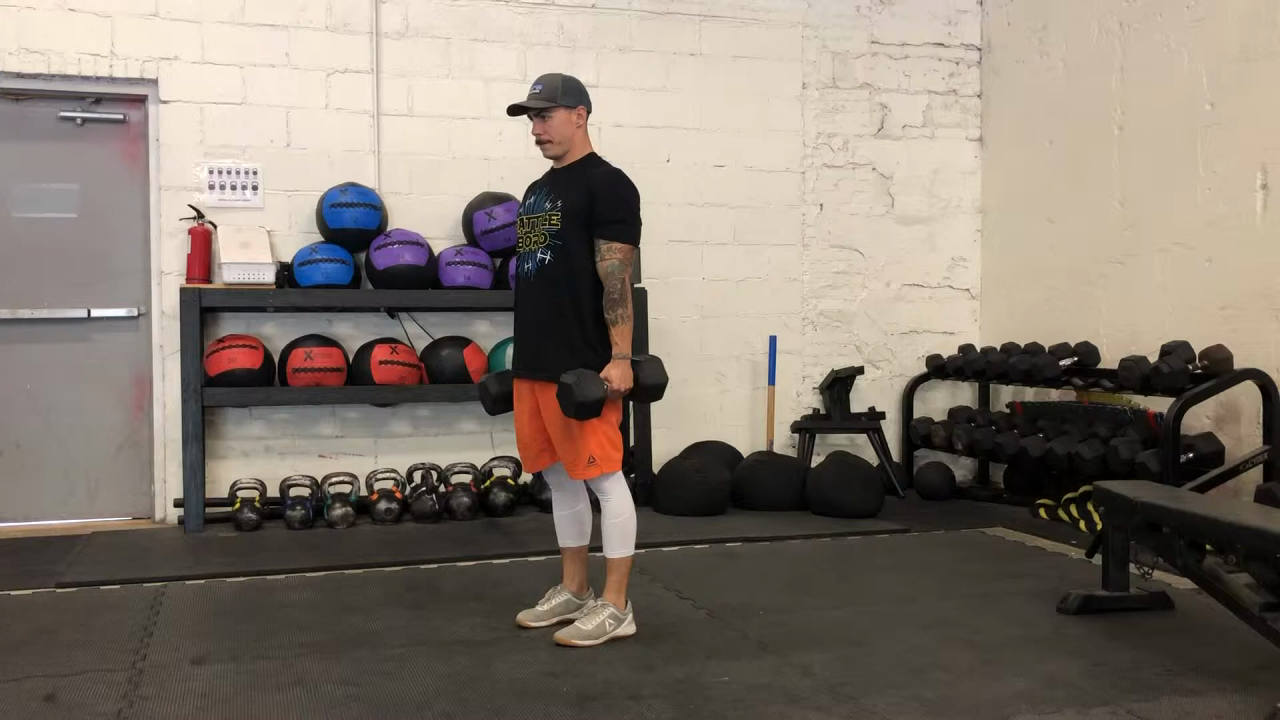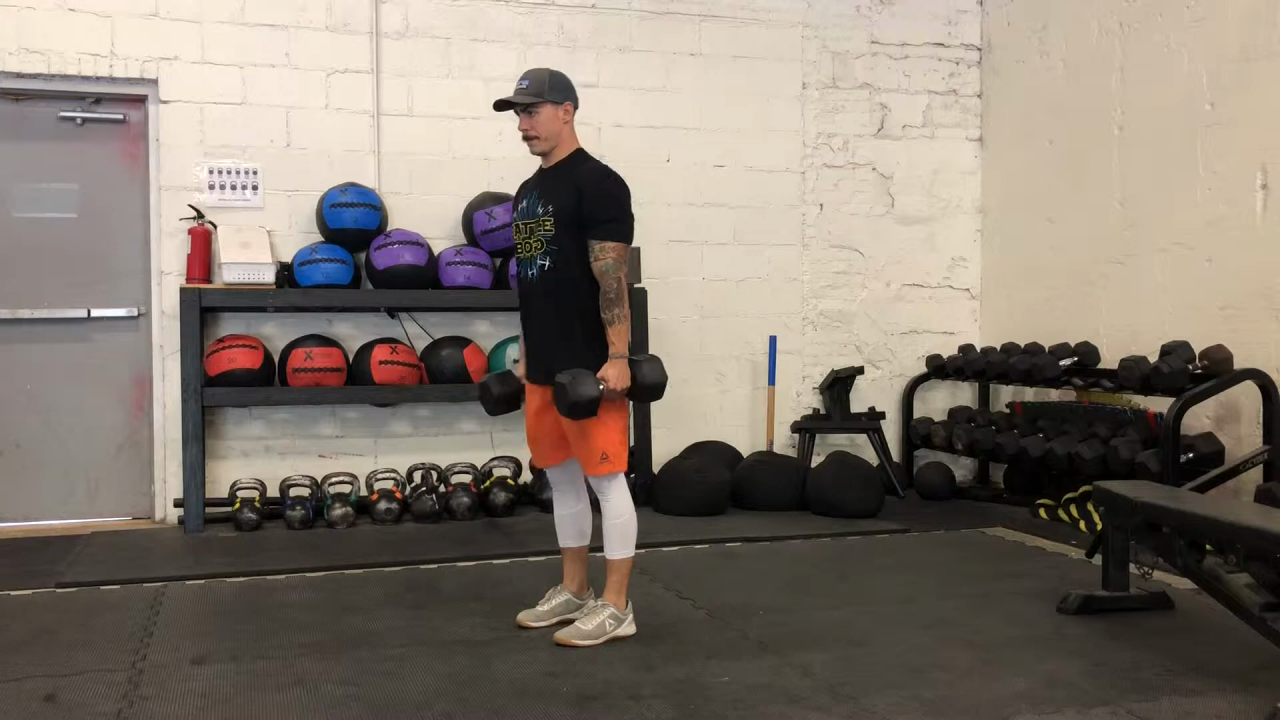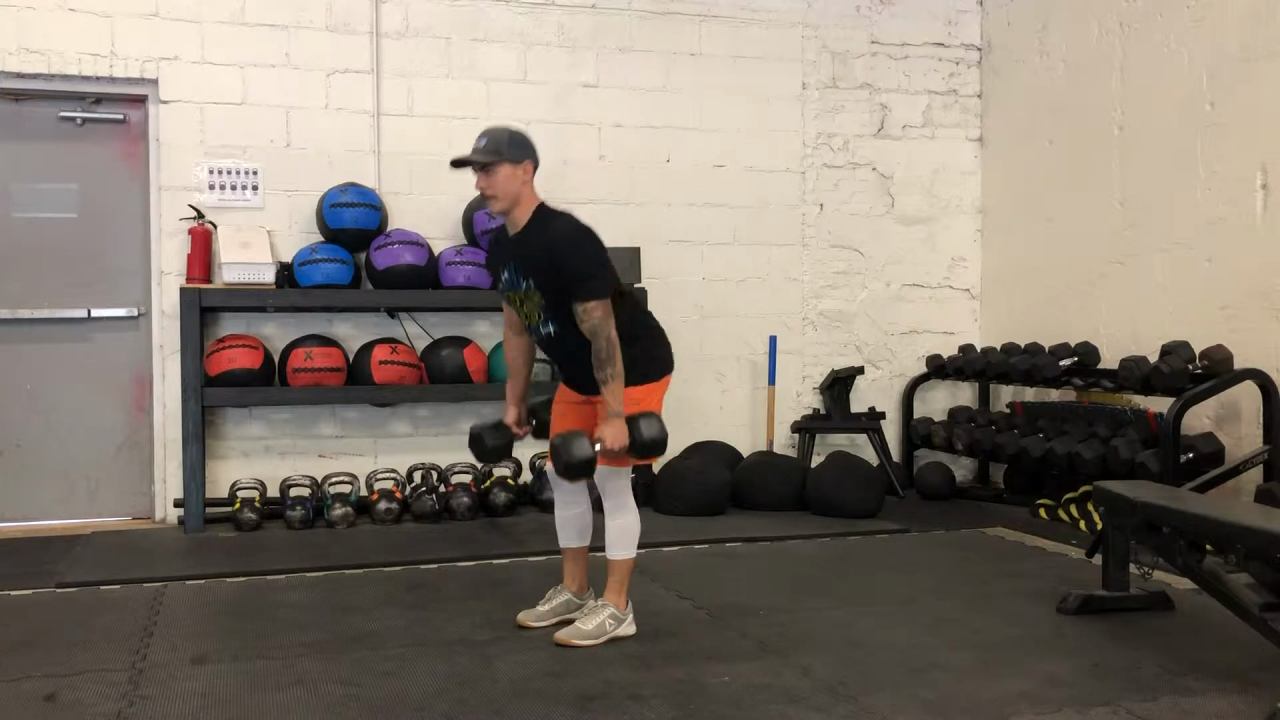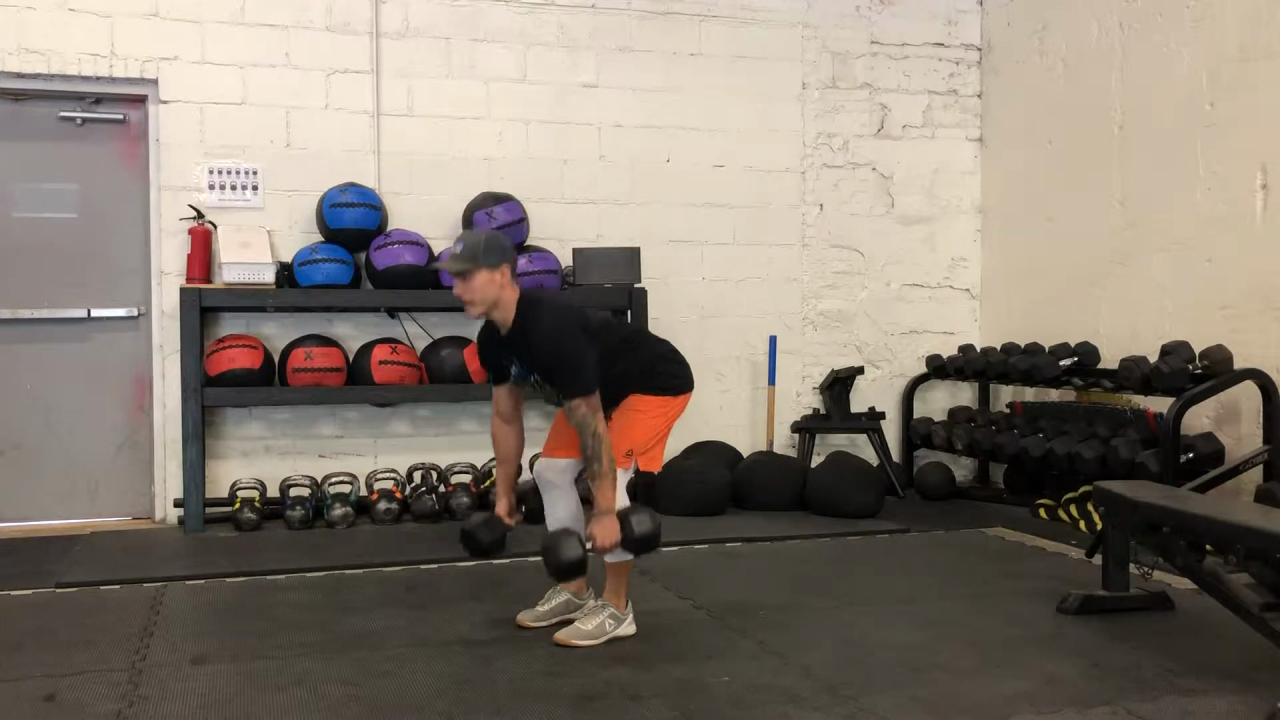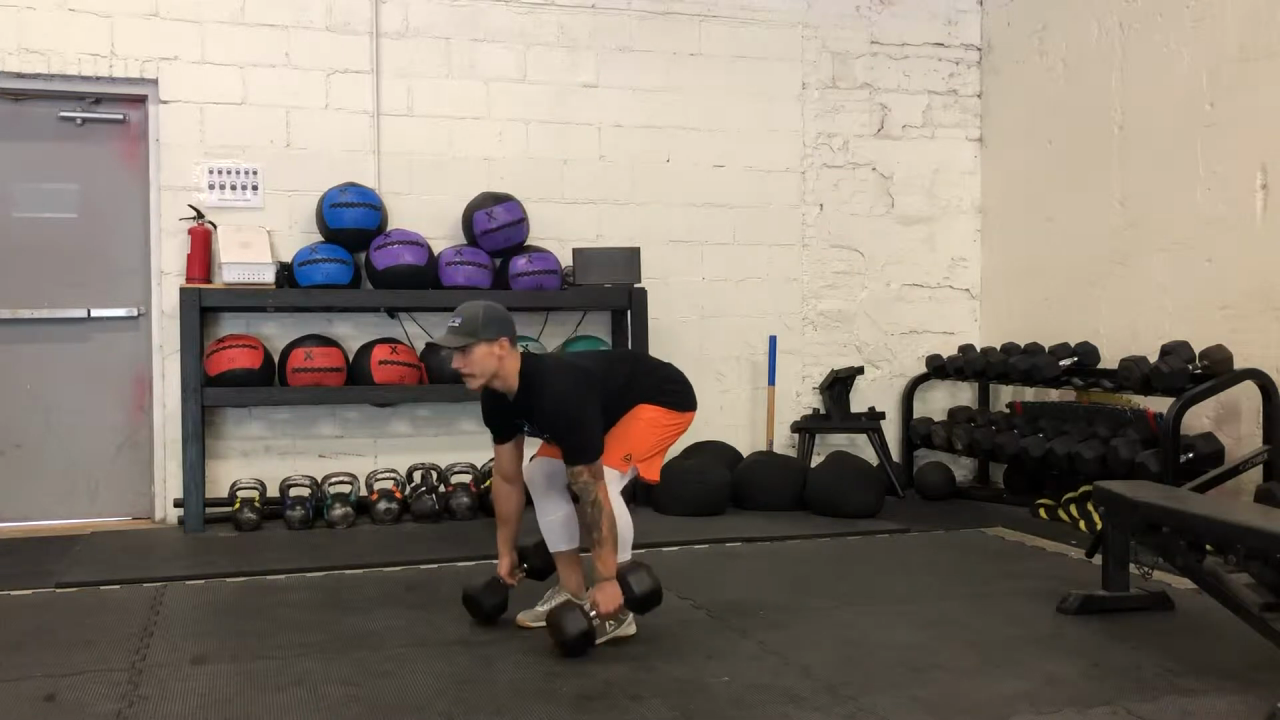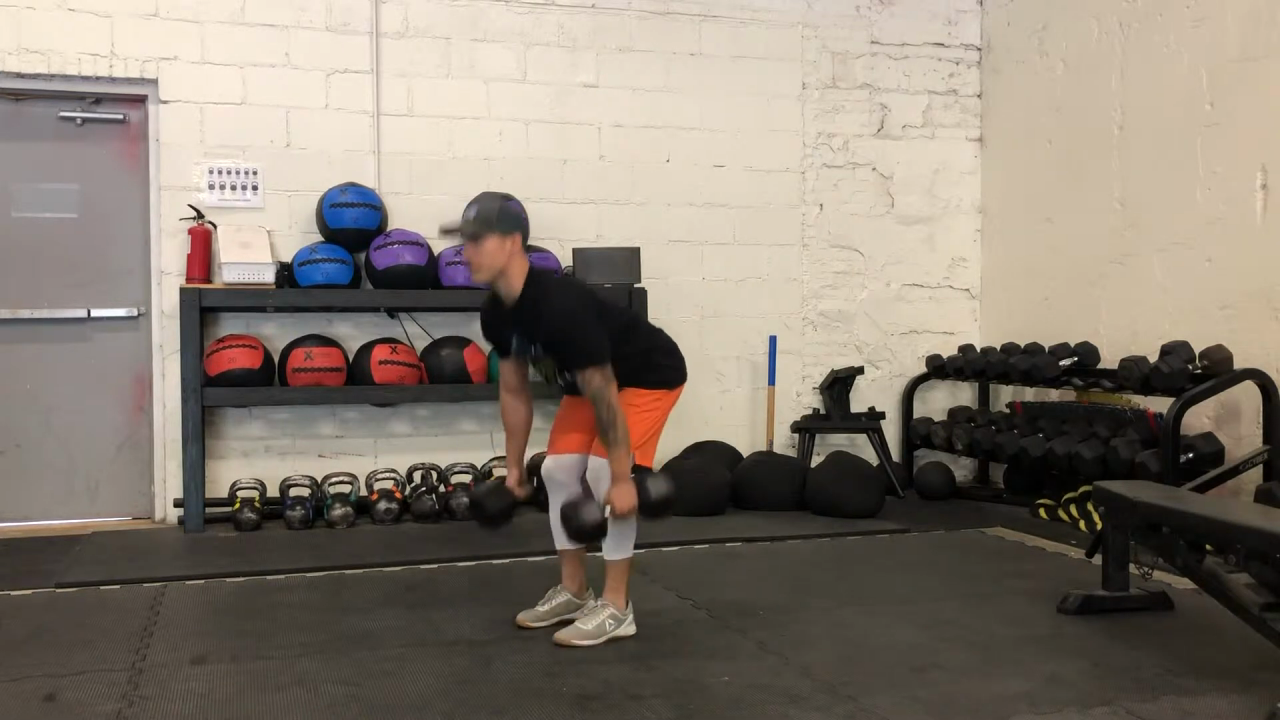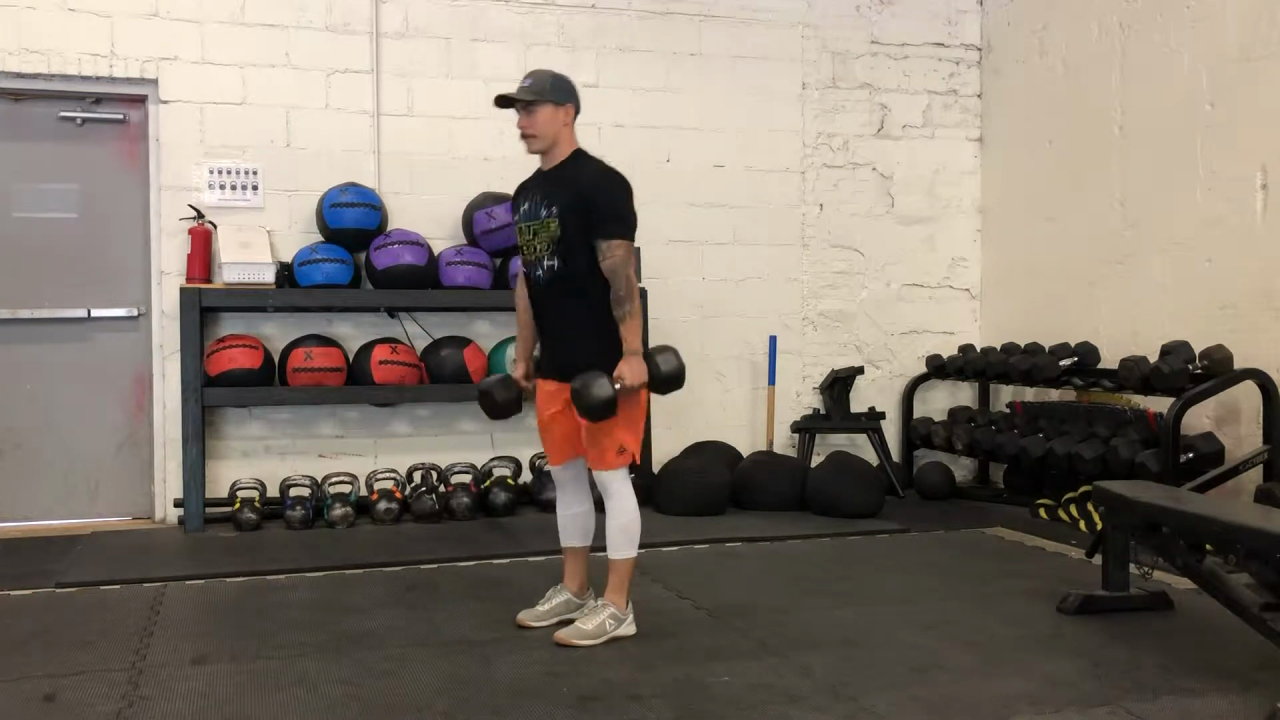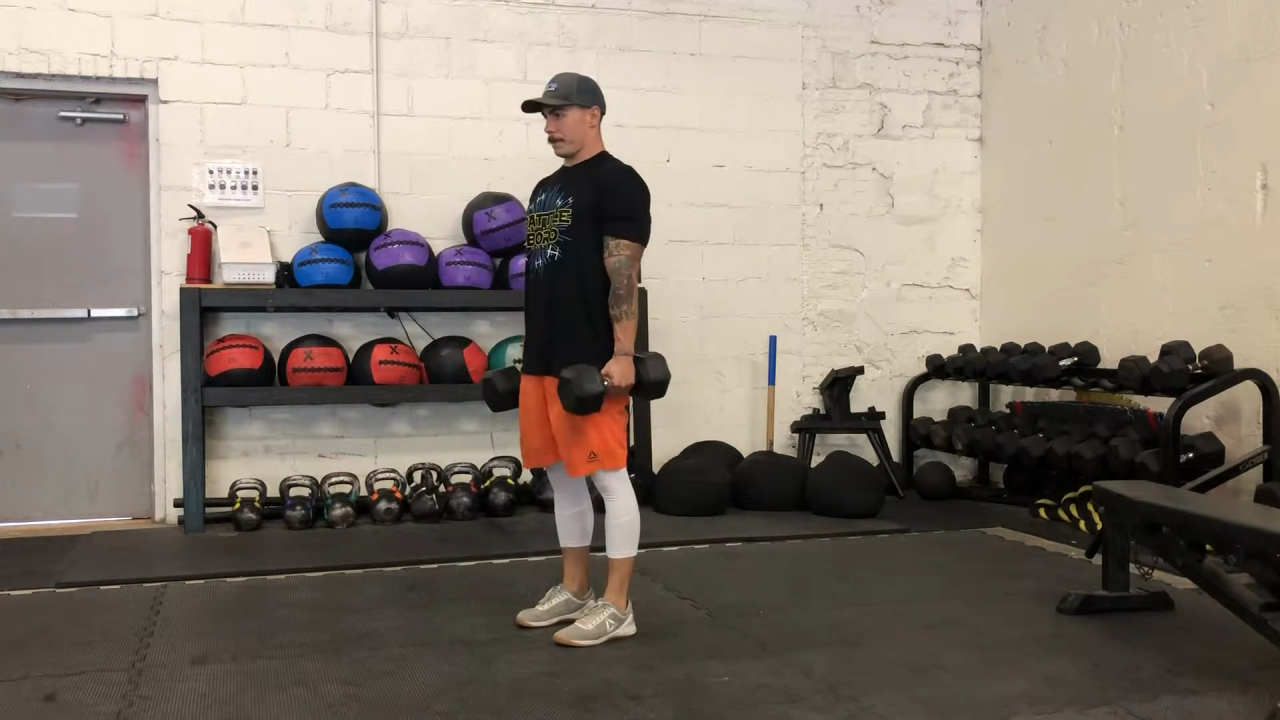
dt=0.4s
person 1, frame 1
left shoulder: (606, 185)
right shoulder: (538, 190)
left elbow: (616, 277)
left wrist: (621, 358)
right wrist: (522, 359)
left hip: (583, 366)
right hip: (534, 364)
left knee: (602, 477)
right knee: (558, 478)
left ankle: (615, 606)
right ankle: (572, 591)
person 1, frame 2
left shoulder: (596, 182)
right shoulder: (529, 191)
left elbow: (612, 276)
left wrist: (617, 359)
right wrist: (525, 357)
left hip: (593, 366)
right hip: (549, 367)
left knee: (604, 478)
right knee: (561, 476)
left ankle: (616, 607)
right ankle: (574, 592)
person 1, frame 3
left shoulder: (566, 239)
right shoulder: (500, 248)
left elbow: (603, 332)
right elbow: (516, 331)
left wrist: (615, 417)
right wrist: (514, 403)
left hip: (636, 364)
right hip: (578, 372)
left knee: (610, 473)
right knee: (562, 471)
left ankle: (616, 608)
right ankle: (573, 592)
person 1, frame 4
left shoulder: (553, 332)
right shoulder: (493, 340)
left elbow: (591, 430)
right elbow: (506, 419)
left wrist: (604, 515)
right wrist: (504, 495)
left hip: (657, 383)
right hip: (603, 385)
left knee: (607, 474)
right knee: (550, 471)
left ankle: (615, 608)
right ankle: (573, 591)
person 1, frame 5
left shoulder: (559, 395)
right shoulder: (497, 398)
left elbow: (593, 496)
right elbow: (507, 479)
left wrist: (607, 580)
right wrist: (506, 553)
left hip: (662, 400)
right hip: (609, 402)
left knee: (604, 480)
right knee: (540, 475)
left ankle: (614, 611)
right ankle: (571, 591)
person 1, frame 6
left shoulder: (563, 306)
right shoulder: (497, 312)
left elbow: (605, 397)
right elbow: (513, 391)
left wrist: (621, 482)
right wrist: (514, 463)
left hip: (649, 373)
right hip: (593, 379)
left knee: (601, 473)
right knee: (559, 470)
left ankle: (615, 608)
right ankle: (573, 592)
person 1, frame 7
left shoulder: (598, 182)
right shoulder: (526, 193)
left elbow: (621, 272)
left wrist: (633, 356)
right wrist: (523, 357)
left hip: (604, 363)
right hip: (556, 364)
left knee: (610, 475)
right knee: (566, 475)
left ankle: (616, 608)
right ankle: (573, 591)
person 1, frame 8
left shoulder: (617, 182)
right shoulder: (546, 188)
left elbow: (623, 273)
left wrist: (623, 354)
right wrist: (528, 356)
left hip: (590, 362)
right hip: (543, 360)
left knee: (607, 477)
right knee: (562, 477)
left ankle: (616, 607)
right ankle: (573, 591)
